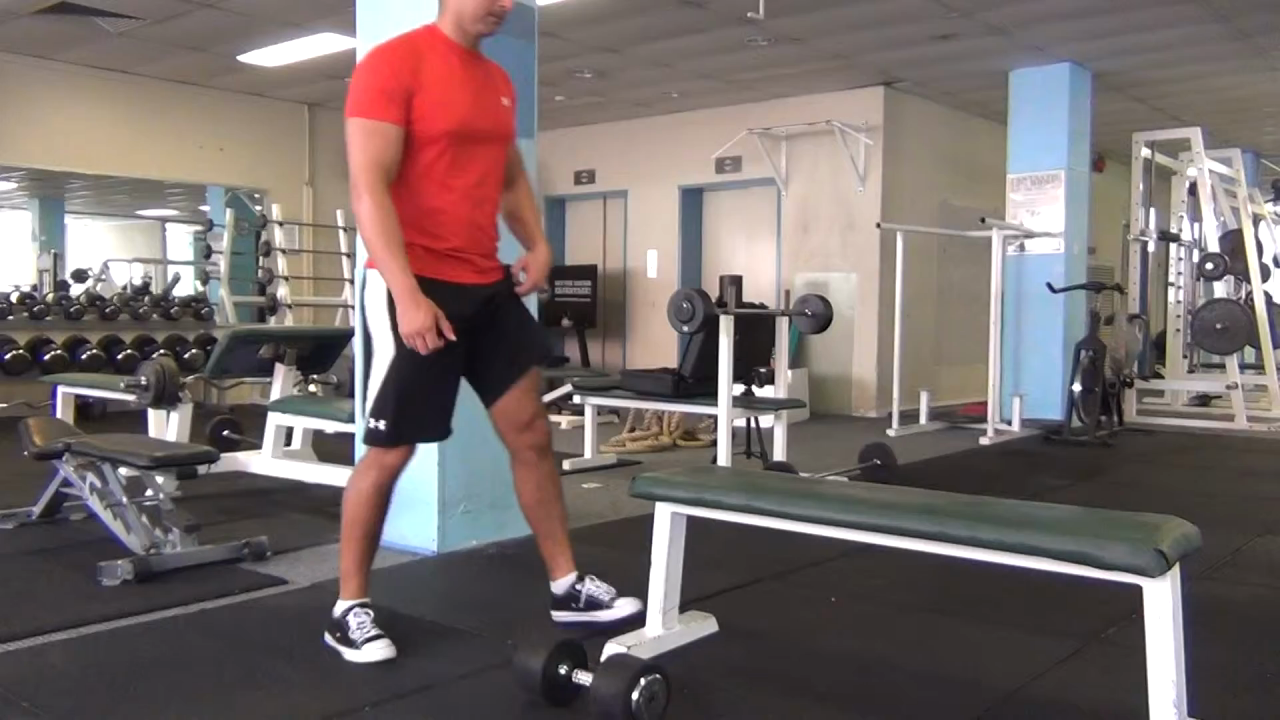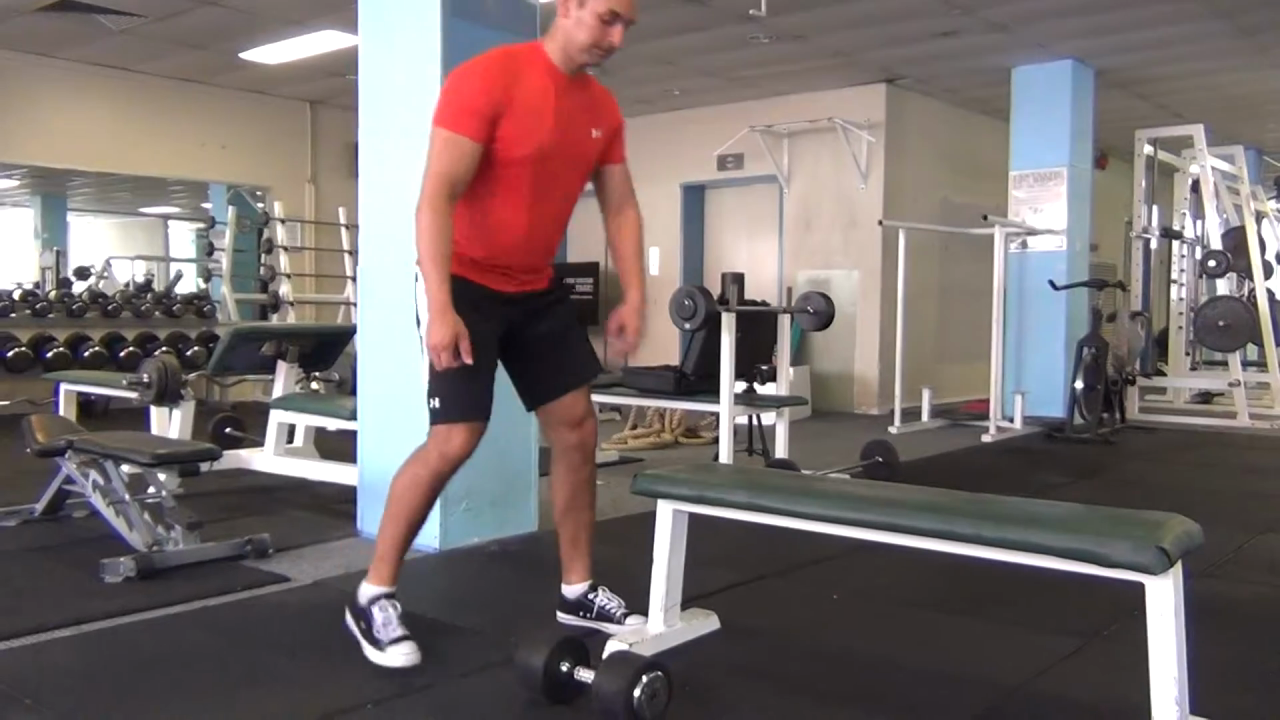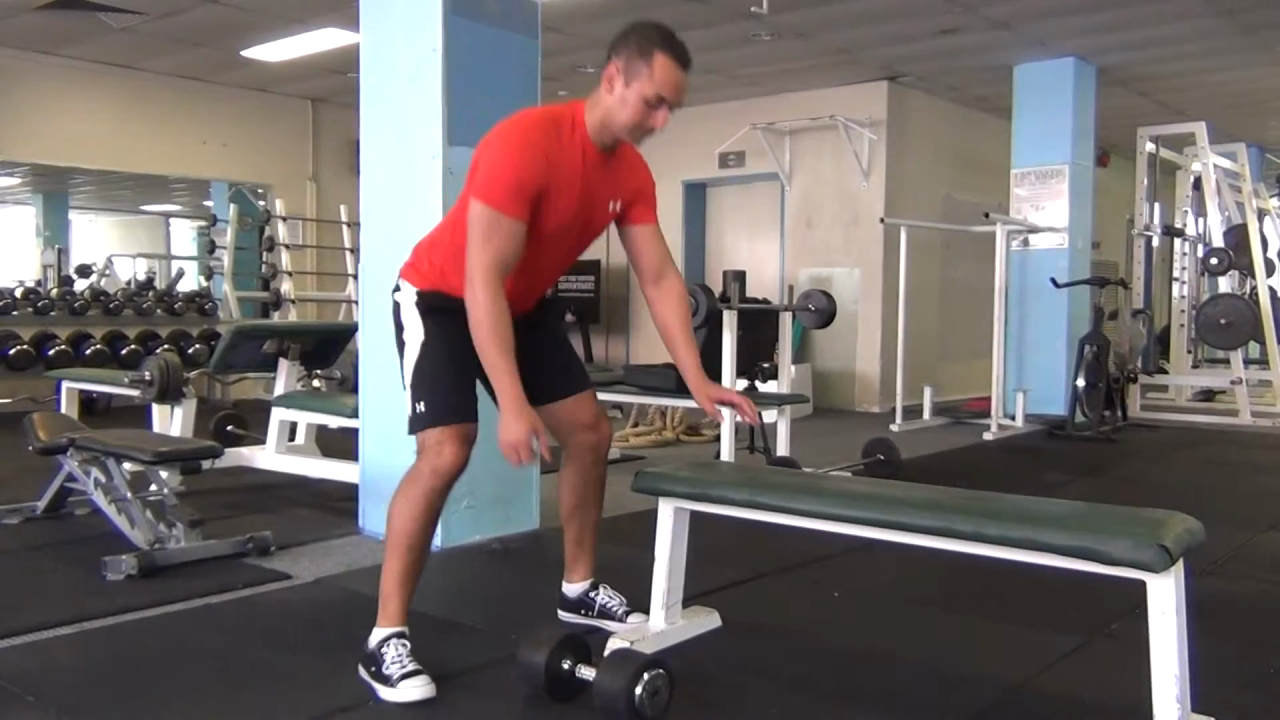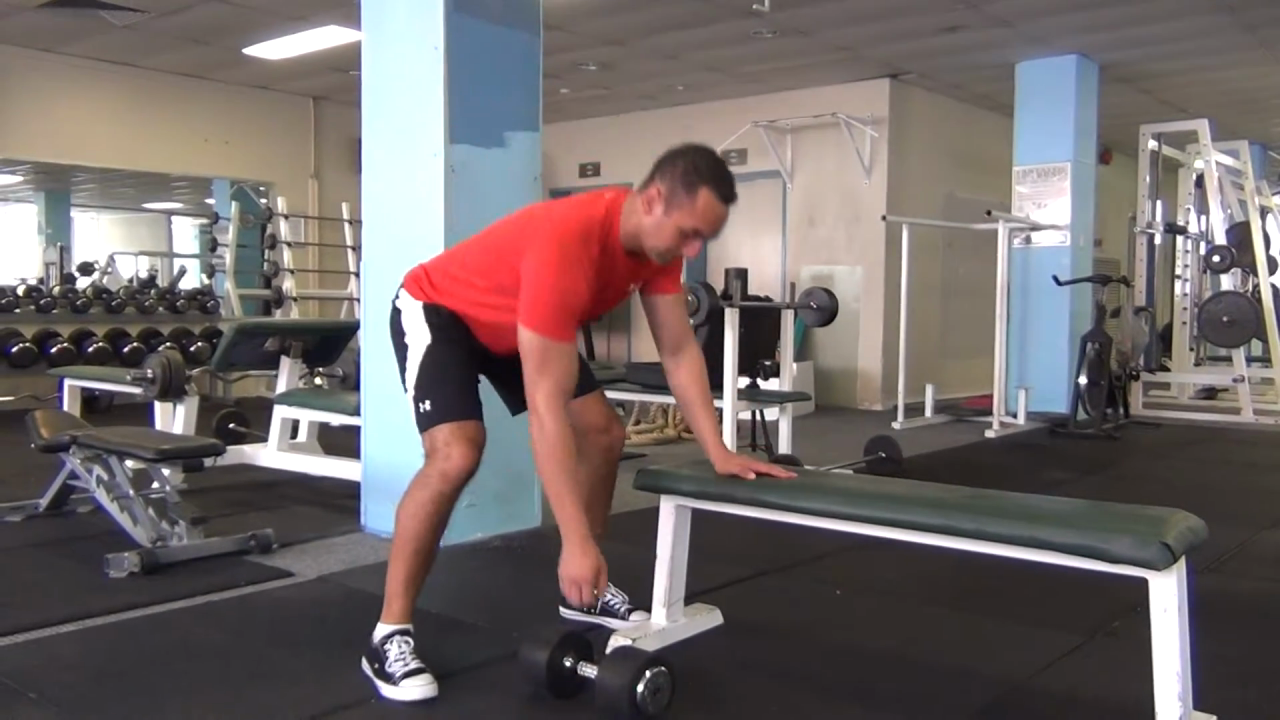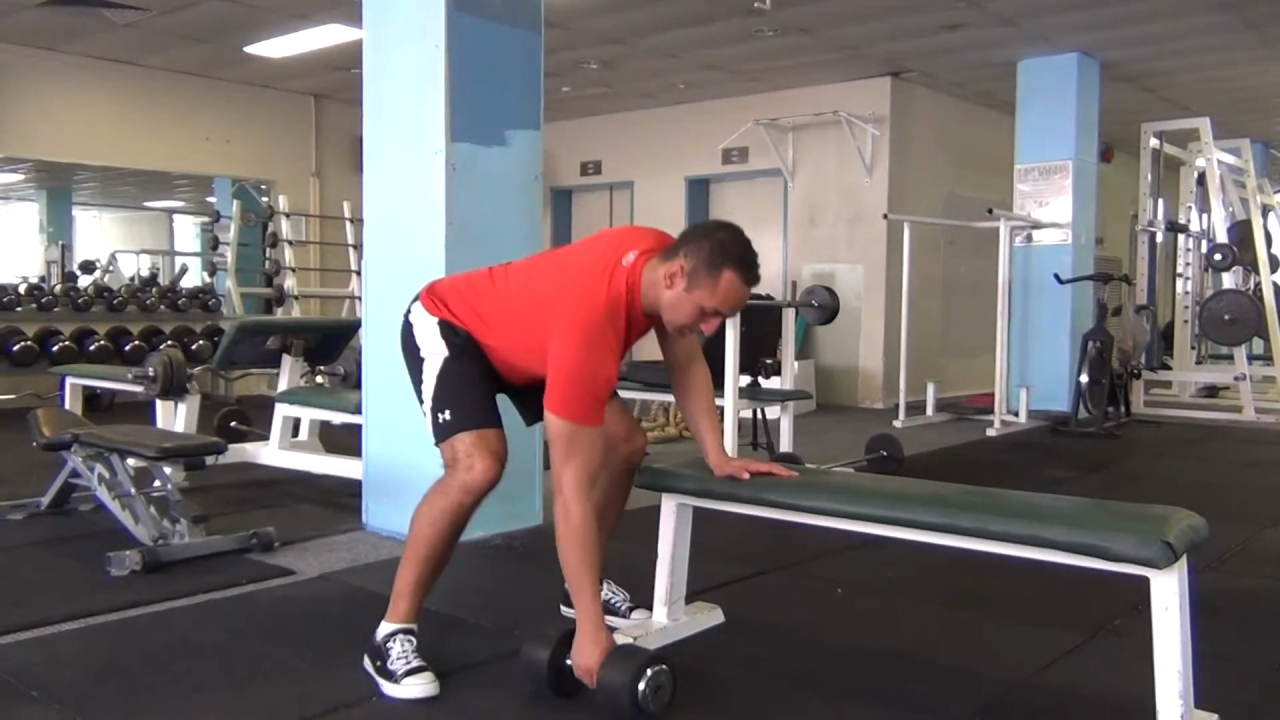
dt=0.3s
person 1, frame 1
left shoulder: (497, 77)
right shoulder: (392, 65)
left elbow: (512, 175)
right elbow: (369, 187)
left wrist: (538, 246)
right wrist: (405, 292)
left hip: (485, 282)
right hip: (416, 287)
left knee: (530, 428)
right knee: (389, 449)
left ankle: (566, 585)
right ankle: (349, 608)
person 1, frame 2
left shoulder: (602, 108)
right shoulder: (488, 78)
left elbow: (620, 204)
right elbow: (437, 198)
left wrist: (632, 291)
right wrist: (440, 307)
left hip: (537, 290)
right hip: (467, 285)
left knee: (577, 431)
right knee: (454, 442)
left ankle: (578, 590)
right ankle: (375, 593)
person 1, frame 3
left shoulder: (630, 173)
right shoulder: (525, 141)
left elbow: (660, 278)
right elbow: (481, 280)
left wrist: (698, 382)
right wrist: (511, 404)
left hip: (521, 302)
right hip: (440, 299)
left knee: (589, 431)
right knee: (446, 453)
left ankle: (581, 592)
right ankle: (386, 634)
person 1, frame 4
left shoulder: (656, 241)
right shoulder: (565, 246)
left elbow: (679, 349)
right elbow: (548, 406)
left wrist: (718, 451)
right wrist: (577, 543)
left hip: (519, 330)
right hip: (437, 309)
left knee: (604, 434)
right knee: (456, 457)
left ankle: (585, 593)
right ankle: (390, 633)
person 1, frame 5
left shoulder: (664, 257)
right shoulder: (589, 325)
left elbow: (687, 364)
right elbow: (573, 491)
left wrist: (717, 457)
right wrist: (590, 630)
left hip: (519, 334)
right hip: (447, 327)
left knee: (625, 444)
right knee: (477, 467)
left ankle: (585, 588)
right ankle: (393, 633)
